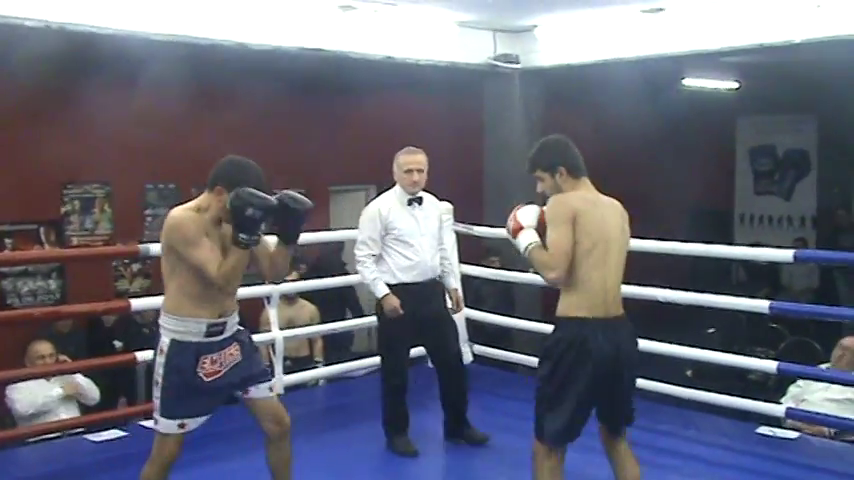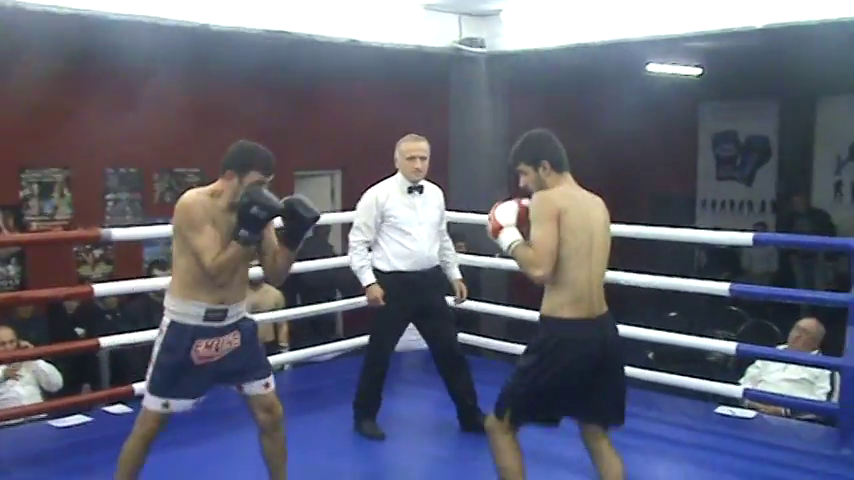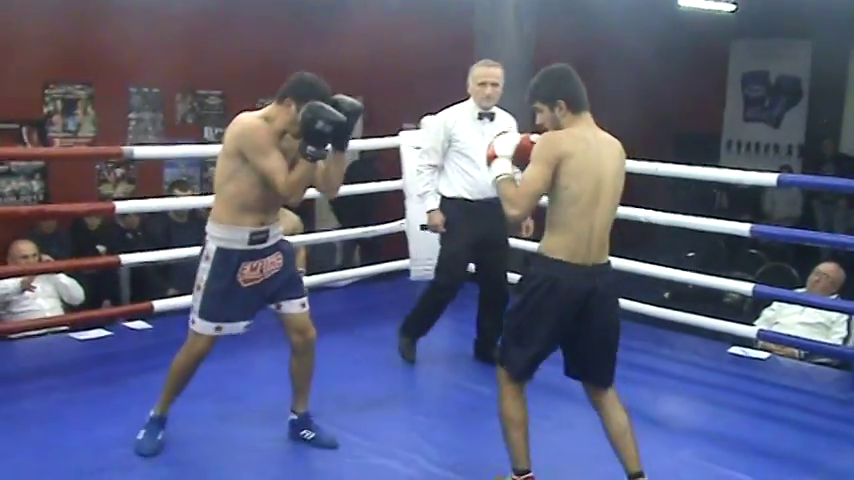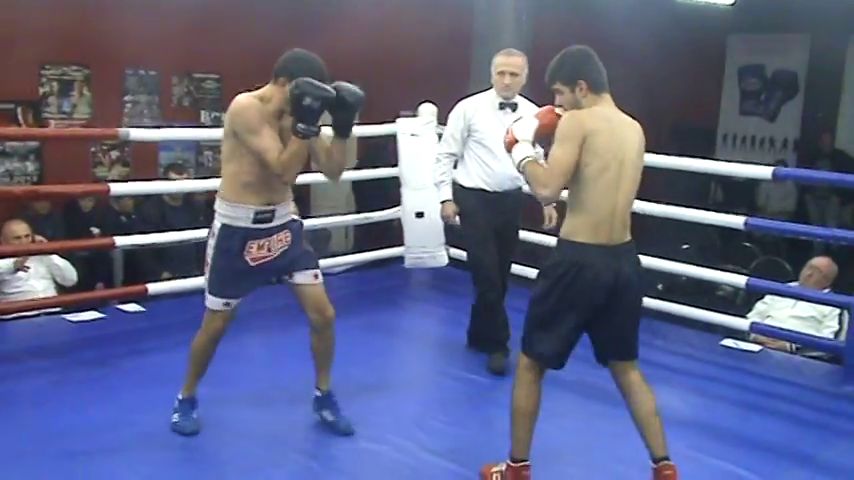
dt=0.3s
person 1, frame 1
left shoulder: (561, 205)
right shoulder: (616, 210)
left elbow: (554, 272)
left wrist: (525, 235)
left hip: (579, 336)
right hip: (619, 333)
left knee: (547, 448)
right knee: (614, 437)
person 1, frame 2
left shoulder: (546, 201)
right shoulder: (597, 204)
left elbow: (541, 269)
left wrist: (505, 233)
left hip: (561, 333)
right hip: (601, 330)
left knee: (501, 426)
right knee: (597, 435)
person 1, frame 3
left shoulder: (553, 143)
right shoulder: (615, 148)
left elbow: (516, 208)
left wrist: (500, 162)
left hip: (555, 276)
right hip: (600, 277)
left knee: (510, 379)
right knee: (600, 390)
person 1, frame 4
left shoulder: (575, 122)
right shoulder: (634, 129)
left elbow: (547, 189)
left wrist: (520, 147)
left hip: (579, 260)
right hip: (623, 260)
left knee: (529, 362)
right knee: (626, 368)
person 2, frame 1
left shoulder: (238, 221)
right shoulder: (182, 221)
left elbow: (275, 274)
right elbow: (225, 282)
left wrist: (288, 233)
right wrist: (246, 234)
left hip: (229, 337)
right hip: (185, 344)
left knee: (278, 423)
right knee: (167, 449)
person 2, frame 2
left shoulder: (255, 210)
right shoulder: (194, 205)
left elbow: (276, 274)
right elbow: (215, 271)
left wrist: (292, 237)
right wrist: (247, 229)
left hip: (234, 324)
right hip: (186, 326)
left knee: (271, 413)
right knee: (148, 426)
person 2, frame 3
left shoulder: (292, 137)
right shoulder: (250, 128)
left elbow: (329, 188)
right elbow: (290, 193)
left wrist: (338, 141)
right wrist: (313, 145)
left hip: (271, 245)
right hip: (229, 248)
left knee: (304, 336)
right knee: (199, 344)
left ankle: (300, 419)
right ankle: (157, 418)
person 2, frame 4
left shoulder: (302, 111)
right shoulder: (245, 107)
left elbow: (333, 170)
right elbow: (281, 168)
left wrist: (343, 126)
right wrist: (304, 123)
left hip: (283, 223)
right hip: (237, 227)
left knee: (323, 313)
right knee: (215, 324)
left ankle: (324, 397)
right ankle: (186, 400)
person 3, frame 1
left shoulder: (433, 205)
right shoulder: (379, 209)
right elbow: (364, 258)
left wrist: (452, 285)
right wrist: (384, 294)
left hip: (430, 292)
right hip: (398, 295)
left knee: (452, 358)
right knee: (395, 368)
left ankle: (457, 425)
right ankle: (397, 432)
person 3, frame 2
left shoulder: (436, 195)
right shoulder: (378, 195)
right elbow: (358, 243)
left wrist: (455, 275)
right wrist: (369, 282)
left hip: (429, 281)
right hip: (394, 283)
left knee: (449, 350)
right knee: (380, 352)
left ankle: (470, 415)
right ankle: (365, 416)
person 3, frame 3
left shoulder: (508, 123)
right shoulder: (447, 120)
right elbow: (426, 166)
right wrist: (432, 207)
left hip: (492, 211)
right hip: (458, 210)
left knee: (495, 284)
right knee: (448, 280)
left ankle: (487, 345)
right ankle: (410, 333)
person 3, frame 4
left shoulder: (532, 114)
right shoulder: (468, 109)
right elbow: (446, 155)
right wrist: (446, 196)
left hip: (510, 201)
right hip: (476, 199)
left knee: (498, 274)
right knee: (487, 274)
left ankle: (480, 336)
right ankle: (498, 345)
